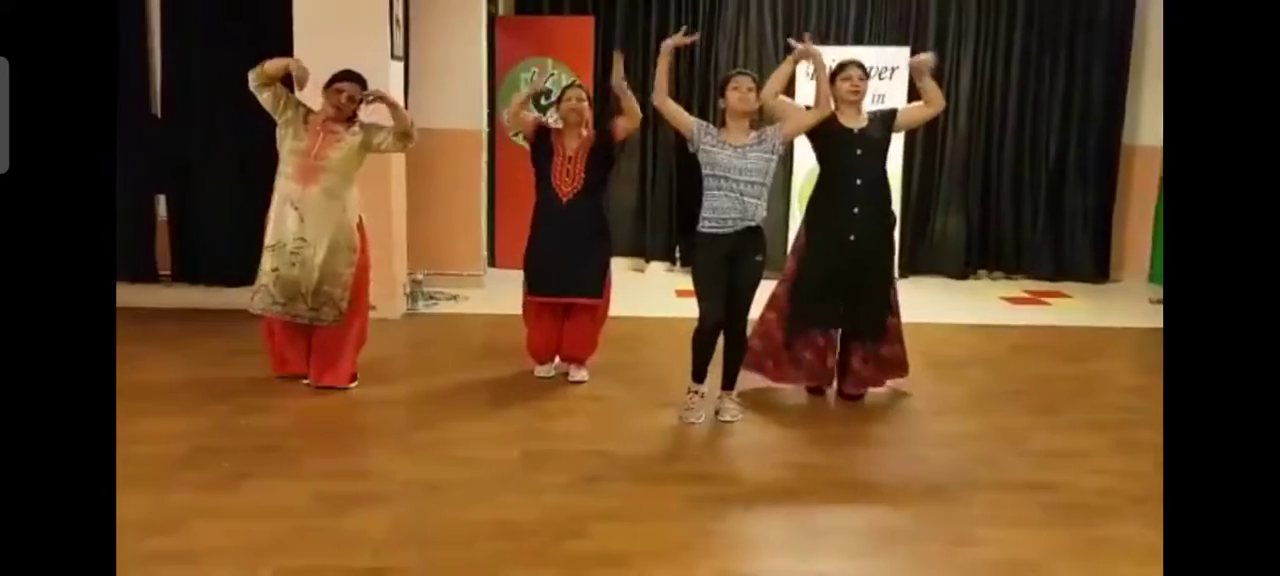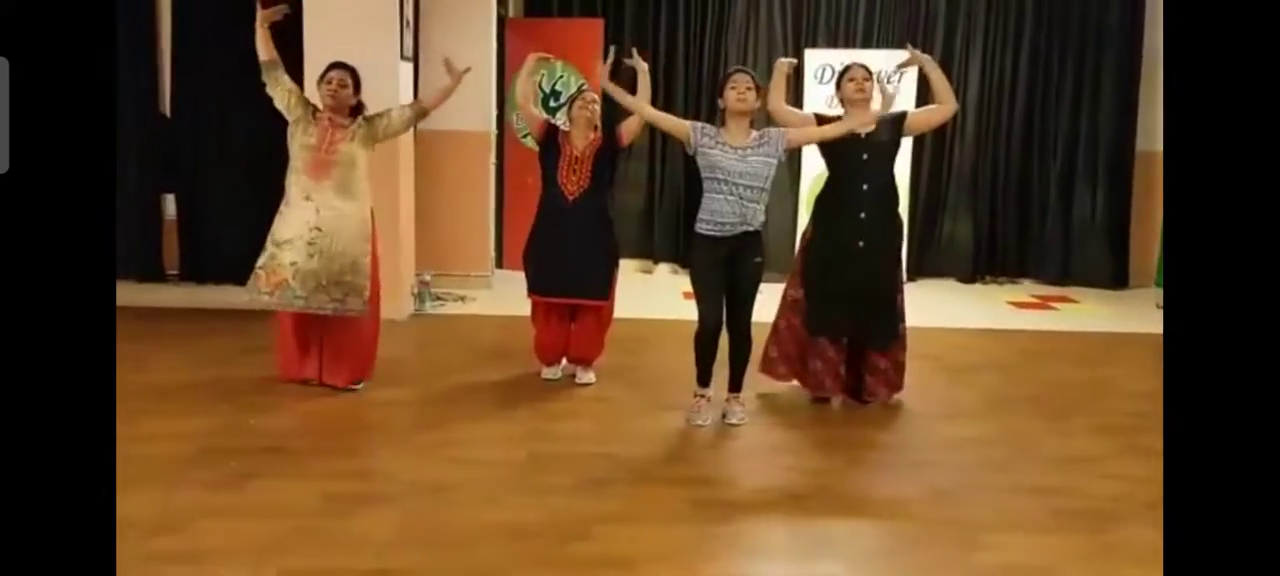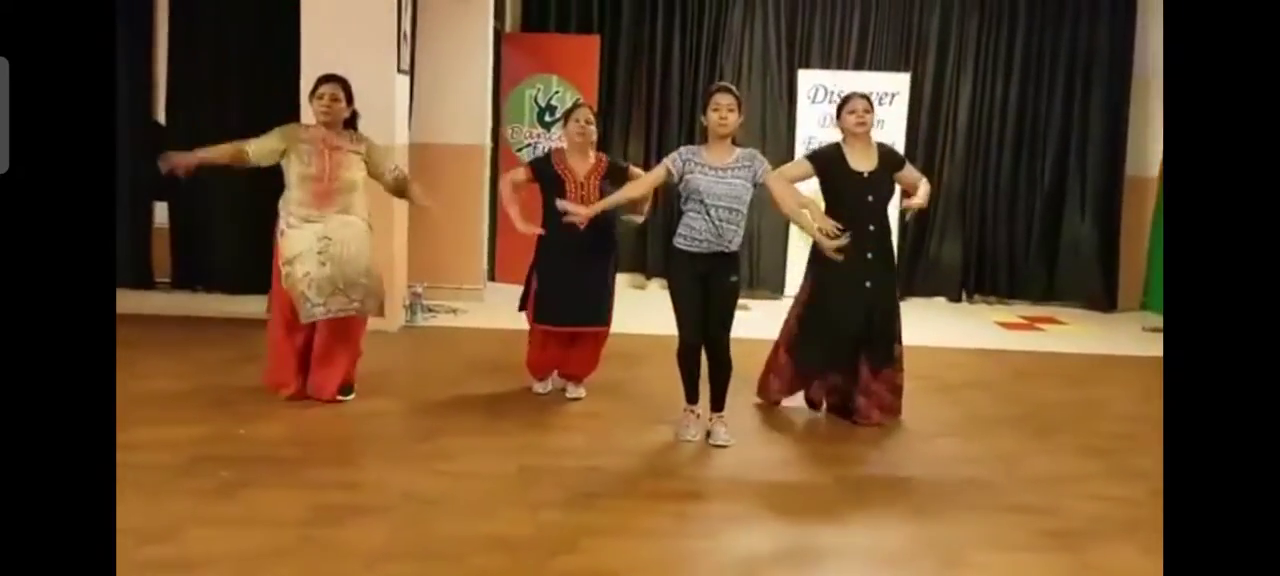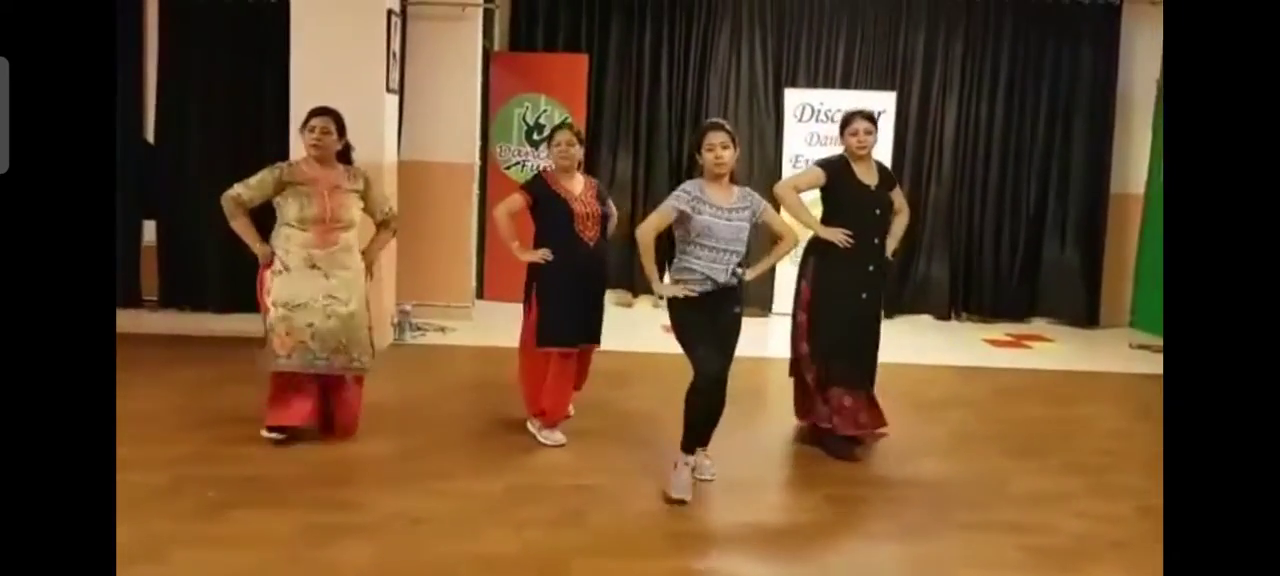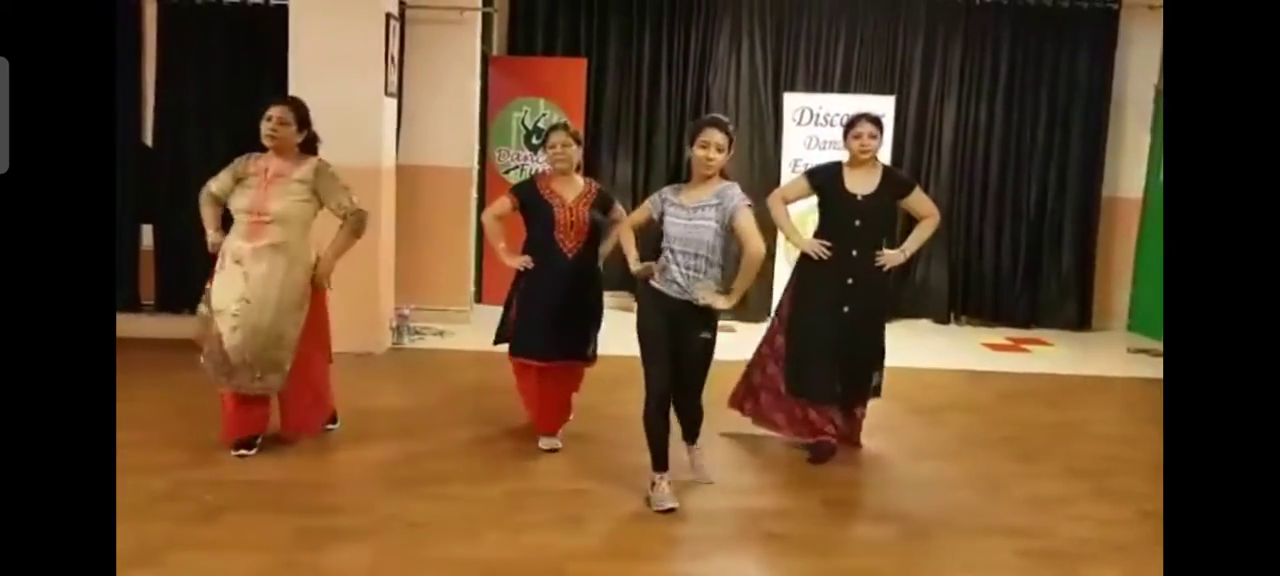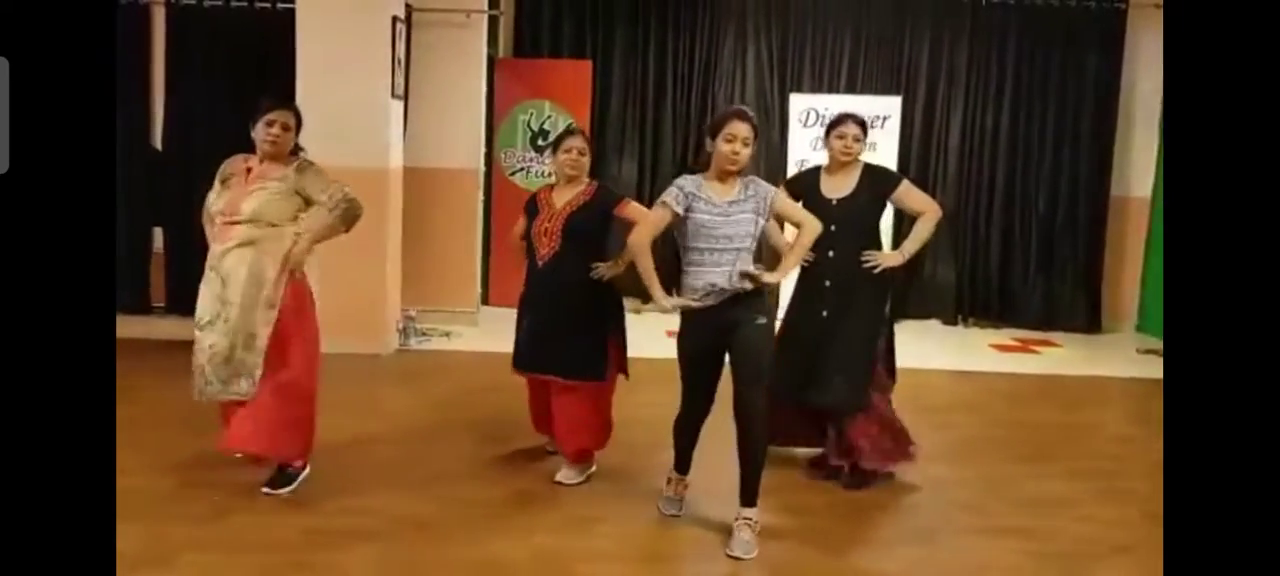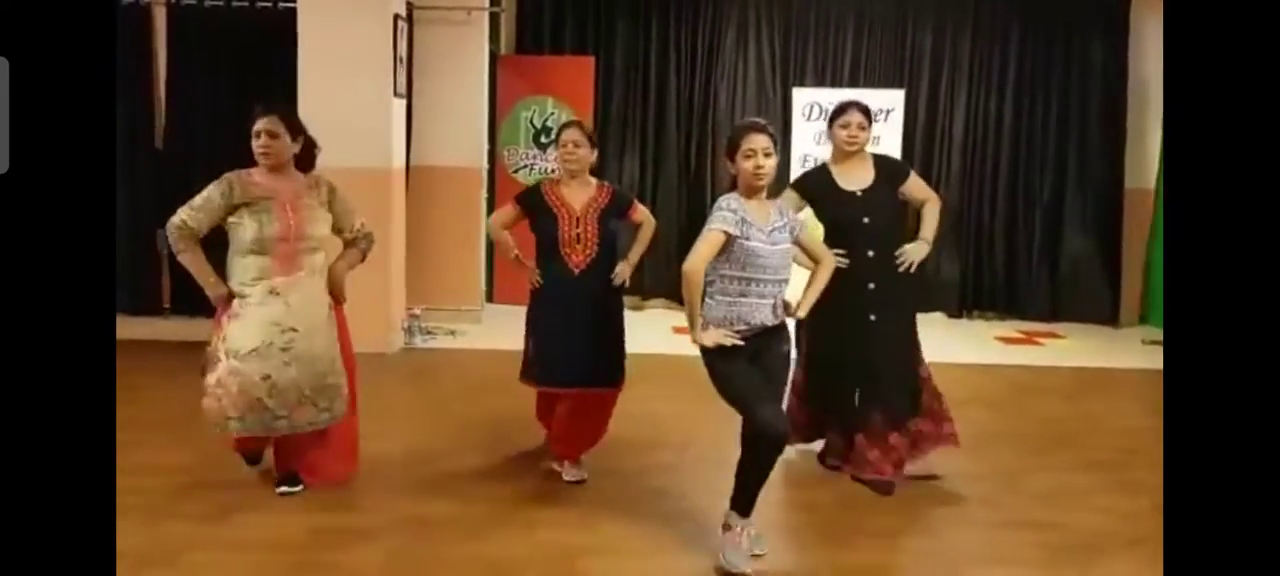
dt=0.7s
person 1, frame 1
left shoulder: (771, 138)
right shoulder: (703, 135)
left elbow: (821, 111)
right elbow: (661, 100)
left wrist: (816, 63)
right wrist: (665, 53)
left hip: (749, 241)
right hip: (710, 240)
left knee: (737, 321)
right knee: (711, 318)
left ankle: (728, 393)
right ankle: (696, 390)
person 1, frame 2
left shoulder: (772, 140)
right shoulder: (702, 135)
left elbow: (828, 131)
right elbow: (649, 113)
left wrist: (876, 115)
right wrist: (607, 87)
left hip: (747, 243)
right hip: (707, 241)
left knee: (740, 323)
right knee: (709, 321)
left ankle: (735, 396)
right ankle: (701, 393)
person 1, frame 3
left shoulder: (752, 161)
right shoulder: (685, 157)
left elbow: (786, 199)
right elbow: (641, 185)
left wrist: (820, 236)
right wrist: (592, 209)
left hip: (725, 261)
right hip: (686, 257)
left knee: (717, 340)
right knee: (689, 339)
left ankle: (718, 417)
right ankle: (691, 410)
person 1, frame 4
left shoulder: (749, 199)
right shoulder: (689, 194)
left elbow: (788, 237)
right elbow: (645, 232)
left wrist: (754, 271)
right wrist: (659, 284)
left hip: (727, 298)
right hip: (690, 296)
left knee: (719, 380)
right knee: (706, 373)
left ankle: (700, 448)
right ankle: (685, 458)
person 1, frame 5
left shoulder: (729, 195)
right shoulder: (668, 196)
left elbow: (755, 248)
right elbow: (627, 225)
left wrist: (731, 298)
right wrist: (635, 265)
left hip: (698, 310)
right hip: (657, 302)
left knee: (687, 394)
right knee: (658, 391)
left ankle: (692, 447)
right ankle: (659, 477)
person 1, frame 6
left shoulder: (757, 191)
right shoulder: (686, 188)
left elbow: (810, 225)
right elbow: (639, 238)
left wrist: (778, 273)
right wrist: (659, 296)
left hip: (749, 312)
right hip: (700, 314)
left knee: (751, 412)
right knee: (695, 405)
left ankle: (748, 516)
right ankle: (677, 479)
person 1, frame 7
left shoulder: (784, 214)
right shoulder: (729, 209)
left elbow: (825, 260)
right elbow: (692, 266)
left wrist: (802, 306)
right wrist: (698, 328)
left hip: (772, 340)
right hip: (729, 344)
left knee: (765, 436)
right knee: (770, 427)
left ankle: (741, 518)
right ankle: (735, 519)
person 2, frame 1
left shoulder: (360, 134)
right shoulder: (292, 117)
left elbow: (404, 138)
right elbow: (257, 81)
left wrist: (390, 103)
right wrist: (290, 64)
left hip: (336, 229)
right hip: (289, 225)
left knee: (335, 300)
right knee: (288, 295)
left ankle: (336, 371)
right ankle: (299, 366)
person 2, frame 2
left shoulder: (367, 128)
right shoulder: (300, 115)
left elbow: (415, 112)
right elbow: (272, 73)
left wrist: (452, 84)
left hip: (348, 224)
right hip: (299, 223)
left knee: (347, 299)
right knee: (300, 297)
left ankle: (345, 372)
right ankle: (307, 368)
person 2, frame 3
left shoulder: (361, 145)
right shoulder: (290, 137)
left elbow: (396, 179)
right elbow: (243, 151)
left wrist: (422, 200)
right wrist: (194, 157)
left hip: (347, 240)
right hip: (298, 239)
left knee: (342, 311)
right knee: (294, 315)
left ankle: (336, 380)
right ankle: (296, 382)
person 2, frame 4
left shoulder: (358, 180)
right shoulder: (283, 174)
left elbow: (388, 219)
right elbow: (233, 200)
left wrist: (370, 254)
right wrist: (256, 243)
left hip: (342, 277)
right hip: (291, 274)
left knee: (343, 349)
right knee: (292, 343)
left ankle: (335, 419)
right ankle: (286, 417)
person 2, frame 5
left shoulder: (315, 171)
right shoulder: (245, 165)
left elbow: (356, 217)
right elbow: (210, 194)
left wrist: (328, 261)
right wrist: (212, 232)
left hip: (288, 277)
right hip: (237, 273)
left knee: (296, 355)
right knee: (236, 351)
left ankle: (319, 414)
right ankle: (247, 428)
person 2, frame 6
left shoulder: (299, 172)
right shoulder: (231, 167)
left elbow: (348, 207)
right elbow: (209, 211)
left wrist: (305, 243)
right wrist: (214, 246)
left hip: (271, 284)
right hip: (223, 283)
left knee: (275, 367)
right knee: (231, 361)
left ankle: (291, 457)
right ankle: (248, 437)
person 2, frame 7
left shoulder: (322, 190)
right shoulder: (234, 186)
left elbow: (361, 237)
right elbow: (180, 229)
left wrist: (339, 270)
right wrist: (210, 281)
left hip: (310, 306)
right hip: (250, 303)
left knee: (308, 382)
right knee: (246, 381)
left ankle: (296, 464)
right ankle: (252, 438)
person 3, frame 1
left shoulder: (883, 122)
right shoulder: (819, 122)
left elbow: (935, 106)
right elbow: (769, 99)
left wrist: (922, 74)
left hip: (873, 230)
right hip: (826, 226)
left knee: (867, 305)
right knee: (815, 300)
left ankle: (855, 378)
right ankle: (815, 372)
person 3, frame 2
left shoulder: (894, 123)
right shoulder: (825, 125)
left elbow: (947, 107)
right elbow: (776, 109)
left wrist: (927, 63)
right wrist: (782, 69)
left hip: (880, 232)
right hip: (832, 230)
left knee: (873, 308)
right knee: (826, 306)
left ankle: (860, 381)
right ankle: (822, 380)
person 3, frame 3
left shoulder: (888, 157)
right shoulder: (827, 157)
left elbow: (919, 182)
right elbow: (777, 179)
left wrist: (920, 196)
left hip: (877, 259)
right hip: (836, 256)
left knee: (873, 334)
right knee: (830, 328)
left ankle: (853, 400)
right ankle: (819, 386)
person 3, frame 4
left shoulder: (884, 175)
right shoulder: (833, 169)
left elbow: (901, 211)
right elbow: (784, 189)
left wrist: (892, 241)
right wrist: (819, 228)
left hip: (869, 273)
right hip: (831, 268)
left knee: (859, 347)
right knee: (831, 345)
left ankle: (851, 423)
right ankle: (829, 426)
person 3, frame 5
left shoulder: (895, 182)
right shoulder: (826, 175)
left elbow: (931, 216)
right elbow: (776, 198)
left wrist: (904, 253)
right wrist: (797, 240)
left hip: (867, 283)
right hip: (820, 277)
left knee: (857, 357)
right knee: (816, 354)
left ankle: (844, 429)
right ankle: (821, 433)
person 3, frame 6
left shoulder: (878, 179)
right shoulder: (805, 181)
left elbow: (931, 211)
left wrist: (901, 254)
right wrist: (786, 247)
left hip: (862, 290)
right hip: (815, 287)
left knee: (849, 374)
right knee: (805, 368)
left ankle: (863, 456)
right ankle: (832, 449)
person 3, frame 7
left shoulder: (889, 170)
right shoulder: (815, 181)
left elbow: (931, 201)
left wrist: (924, 243)
right wrist: (806, 258)
left hip: (891, 287)
right hip: (839, 290)
left knee: (890, 372)
right knee: (836, 369)
left ankle: (880, 460)
right ankle: (838, 443)
person 4, frame 1
left shoulder: (601, 141)
right shoulder: (543, 138)
left elbow: (634, 119)
right elbow: (512, 115)
left wrist: (620, 87)
right wrist: (532, 90)
left hip: (589, 238)
right hip: (548, 236)
left knee: (585, 300)
right knee: (545, 298)
left ankle: (577, 359)
right ankle: (544, 356)
person 4, frame 2
left shoulder: (608, 145)
right shoulder: (551, 140)
left elbow: (641, 116)
right elbow: (523, 104)
left wrist: (642, 73)
right wrist: (530, 65)
left hip: (594, 238)
right hip: (552, 236)
left knee: (592, 303)
right knee: (551, 302)
left ankle: (583, 361)
right ankle: (551, 358)
person 4, frame 3
left shoulder: (608, 167)
right shoulder: (548, 163)
left elbow: (643, 179)
right elbow: (507, 180)
right wrist: (520, 220)
left hip: (596, 258)
right hip: (555, 255)
left knee: (590, 322)
right knee: (548, 320)
left ankle: (574, 376)
right ankle: (542, 373)
person 4, frame 4
left shoulder: (594, 187)
right shoulder: (541, 184)
left elbow: (612, 216)
right elbow: (501, 212)
right wrist: (521, 250)
left hip: (589, 279)
right hip: (553, 278)
left knee: (579, 345)
right knee: (550, 347)
left ankle: (561, 400)
right ankle: (543, 417)
person 4, frame 5
left shoulder: (595, 192)
right shoulder: (532, 188)
left elbow: (620, 221)
right elbow: (490, 215)
left wrist: (602, 252)
right wrist: (507, 255)
left hip: (581, 288)
right hip: (539, 286)
left knee: (572, 356)
right knee: (539, 357)
left ankle: (559, 411)
right ankle: (546, 426)
person 4, frame 6
left shoulder: (600, 196)
right shoulder: (538, 199)
left elbow: (646, 221)
right elbow: (517, 236)
left wrist: (621, 263)
right wrist: (536, 263)
left hip: (586, 301)
right hip: (541, 301)
left knee: (580, 377)
right knee: (542, 374)
left ankle: (581, 456)
right ankle: (554, 433)
person 4, frame 7
left shoulder: (610, 196)
right shoulder: (538, 194)
left elbow: (648, 222)
right elbow: (496, 225)
left wrist: (629, 263)
right wrist: (524, 263)
left hip: (598, 303)
right hip: (553, 302)
left knee: (592, 381)
right knee: (553, 378)
left ankle: (570, 451)
right ankle: (558, 440)
